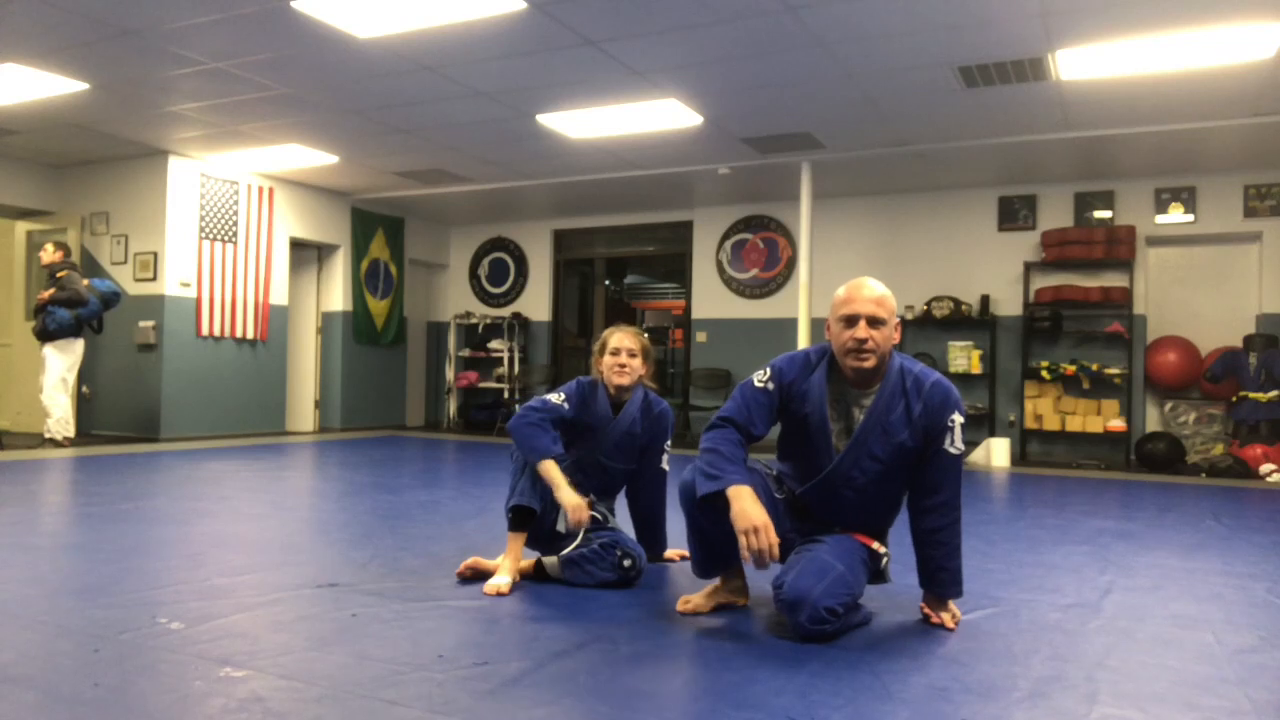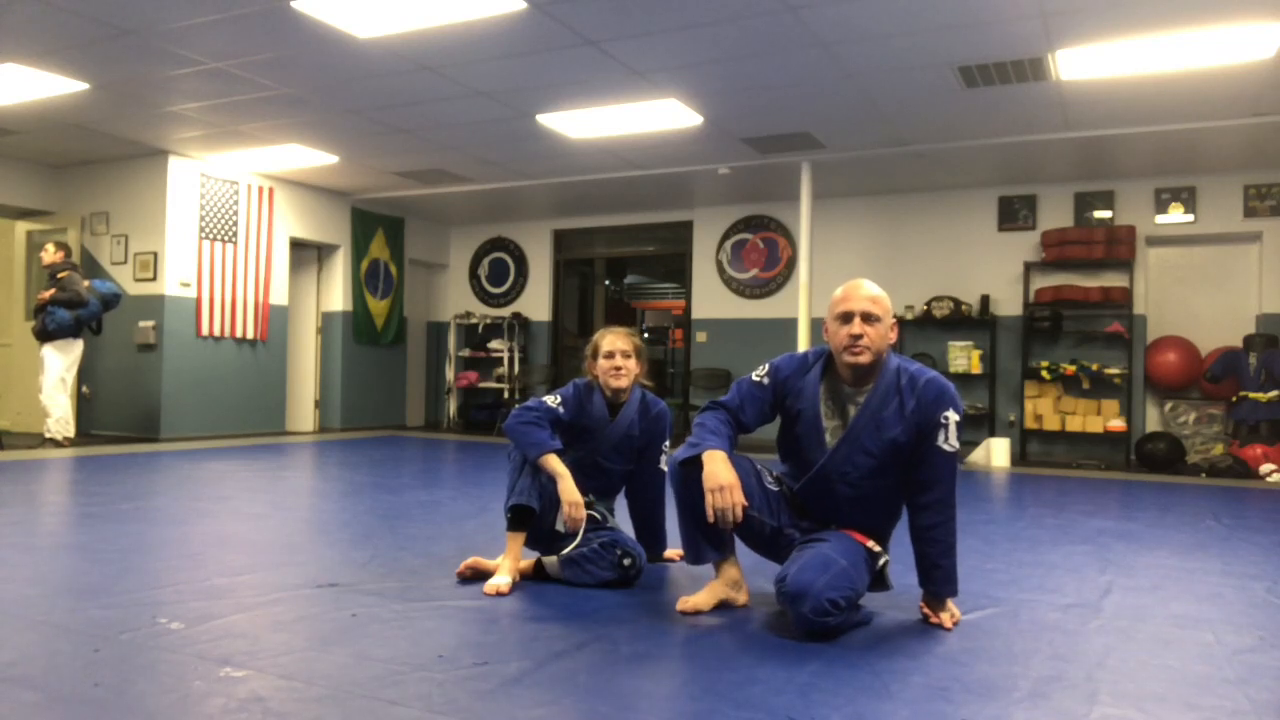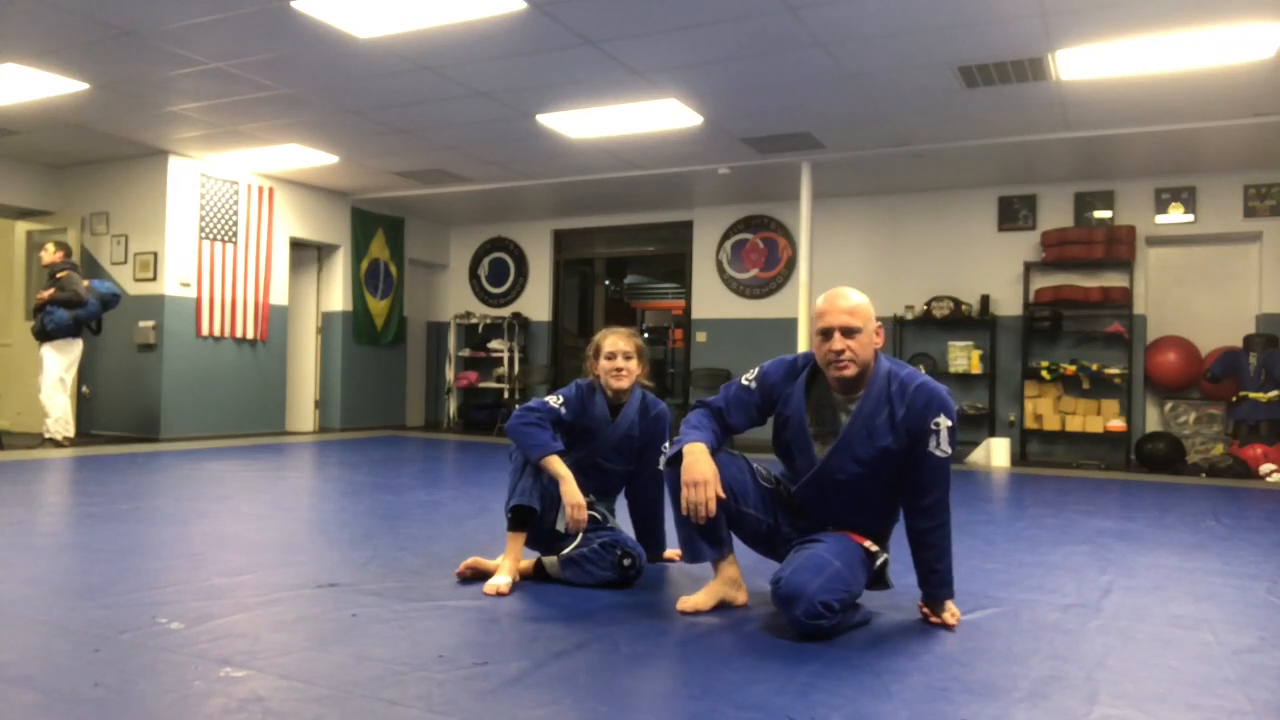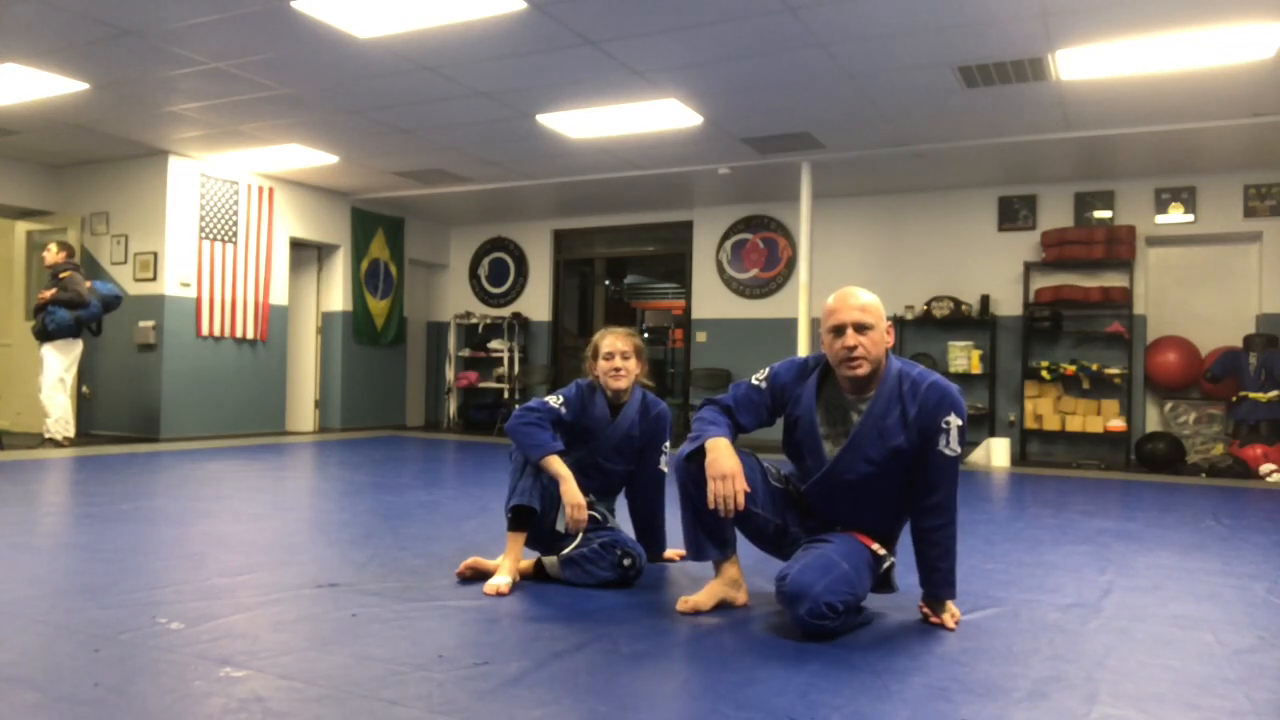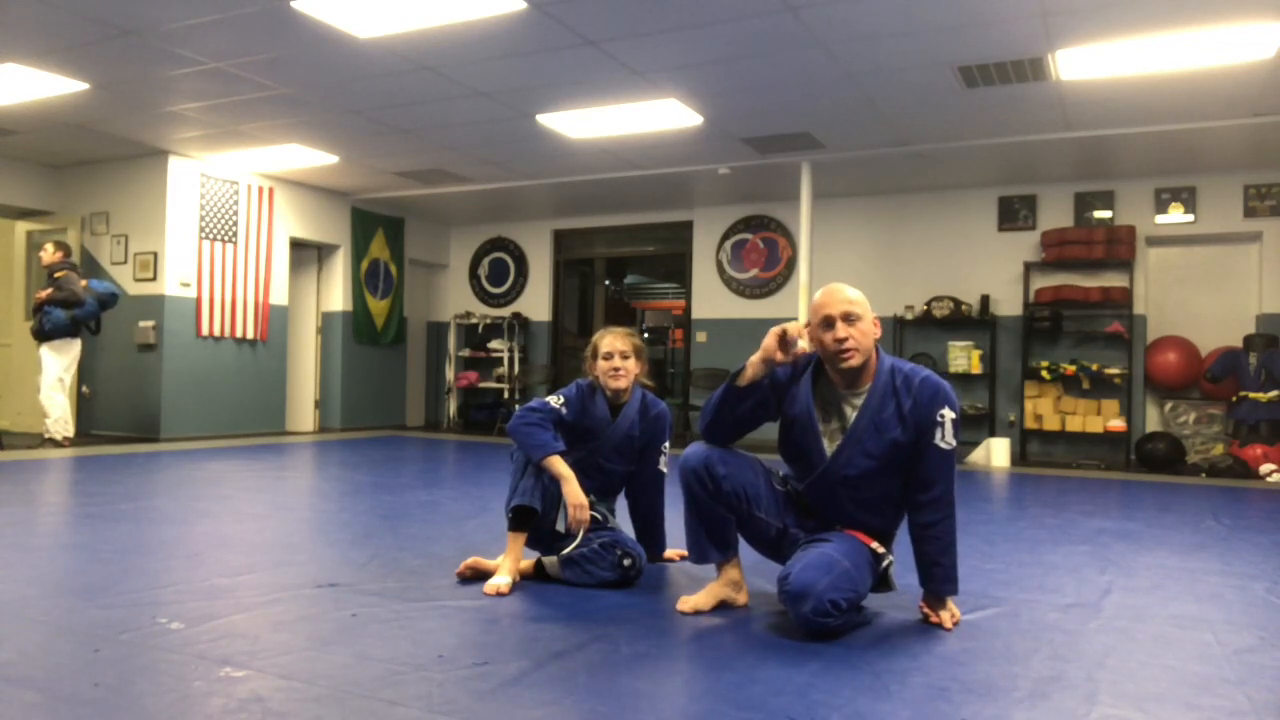
dt=1s
person 1, frame 1
left shoulder: (932, 397)
right shoulder: (794, 371)
left elbow: (936, 503)
right elbow: (725, 429)
left wrist: (939, 591)
right wrist: (739, 494)
left hip: (850, 535)
right hip: (786, 506)
left knee: (808, 608)
right knee: (699, 484)
left ankle: (850, 610)
right ankle: (730, 582)
person 1, frame 2
left shoulder: (929, 395)
right shoulder: (794, 372)
left elbow: (932, 502)
right elbow: (723, 412)
left wrist: (938, 591)
right wrist: (714, 456)
left hip: (851, 535)
right hip: (785, 509)
left knee: (810, 600)
right knee: (691, 462)
right ankle: (728, 578)
person 1, frame 3
left shoulder: (921, 399)
right shoulder: (786, 375)
left elbow: (927, 505)
right elbow: (712, 412)
left wrist: (937, 594)
right wrist: (695, 449)
left hip: (850, 535)
right hip: (784, 510)
left knee: (805, 601)
right knee: (688, 461)
right ankle: (727, 577)
person 1, frame 4
left shoulder: (932, 398)
right shoulder: (797, 377)
left elbow: (934, 505)
right elbow: (719, 409)
left wrist: (938, 594)
right wrist: (717, 446)
left hip: (857, 536)
right hip: (792, 510)
left knee: (809, 600)
right knee: (694, 458)
right ankle: (728, 577)
person 1, frame 5
left shoulder: (923, 393)
right shoulder: (793, 376)
left elbow: (931, 501)
right elbow: (714, 430)
left wrist: (938, 591)
right wrist: (760, 363)
left hip: (854, 535)
right hip: (790, 512)
left knee: (810, 597)
right knee: (700, 460)
right ankle: (729, 578)
person 2, frame 1
left shoulder: (656, 413)
right shoulder: (582, 392)
left elbow: (648, 485)
right elbow: (525, 421)
left wrist: (654, 548)
right wrist: (563, 487)
left hip: (591, 515)
right hip: (544, 507)
left knee: (631, 561)
right knee: (535, 442)
left ankle: (521, 566)
right ankle: (509, 561)
person 2, frame 2
left shoulder: (654, 413)
right shoulder: (578, 394)
left elbow: (647, 485)
right elbow: (520, 420)
left wrist: (654, 547)
right wrist: (563, 477)
left hip: (590, 516)
right hip: (545, 506)
left knee: (631, 560)
right knee: (532, 444)
left ankle: (522, 567)
right ankle: (508, 562)
person 2, frame 3
left shoulder: (654, 413)
right shoulder: (580, 394)
left elbow: (647, 485)
right elbow: (522, 420)
left wrist: (654, 548)
right wrist: (566, 478)
left hip: (591, 514)
right hip: (545, 505)
left knee: (630, 560)
right knee: (532, 445)
left ankle: (522, 567)
right ankle: (509, 562)
person 2, frame 4
left shoulder: (654, 413)
right shoulder: (580, 395)
left elbow: (648, 485)
right elbow: (521, 421)
left wrist: (654, 548)
right wrist: (565, 479)
left hip: (590, 515)
right hip: (545, 506)
left knee: (630, 560)
right knee: (533, 446)
left ankle: (521, 567)
right ankle: (508, 562)
person 2, frame 5
left shoulder: (654, 413)
right shoulder: (580, 395)
left elbow: (647, 486)
right elbow: (523, 421)
left wrist: (654, 548)
right wrist: (567, 479)
left hip: (591, 514)
right hip: (545, 505)
left knee: (630, 560)
right knee: (535, 448)
left ankle: (522, 568)
right ankle: (509, 562)
person 3, frame 1
left shoulder: (68, 275)
right shoulder: (53, 278)
left elbow: (81, 296)
right elbow: (41, 311)
left wrist: (50, 297)
right wrist: (42, 302)
left hip: (64, 343)
right hip: (52, 343)
left knee: (53, 392)
right knee: (54, 393)
left ankle: (58, 438)
right ankle: (59, 437)
person 3, frame 2
left shoulder: (69, 276)
right shoulder: (54, 279)
left elbow: (81, 297)
right elbow: (42, 311)
left wrist: (51, 297)
right wrist: (42, 302)
left hip: (63, 343)
right hip: (51, 343)
left knee: (53, 391)
right knee: (52, 392)
left ankle: (58, 438)
right ankle: (61, 436)
person 3, frame 3
left shoulder: (68, 276)
right shoulder: (54, 279)
left elbow: (80, 297)
right elbow: (39, 311)
left wrist: (49, 297)
right wrist: (41, 302)
left hip: (63, 343)
right hip: (51, 342)
left knee: (51, 391)
right knee: (55, 391)
left ankle: (58, 437)
right ankle: (61, 436)
person 3, frame 4
left shoulder: (70, 276)
right shoulder: (55, 279)
left elbow: (82, 298)
right elbow: (40, 311)
left wrist: (52, 297)
right wrist: (42, 302)
left hip: (62, 343)
right hip: (51, 343)
left knee: (52, 391)
right knee: (55, 391)
left ankle: (58, 437)
right ankle: (60, 436)
person 3, frame 5
left shoulder: (66, 275)
right shoulder: (54, 278)
left elbow: (77, 296)
right elbow: (40, 310)
left wrist: (48, 296)
right wrist: (41, 301)
left hip: (62, 342)
right hip: (52, 342)
left knee: (50, 391)
right knee: (55, 391)
left ankle: (58, 437)
right ankle: (62, 436)
